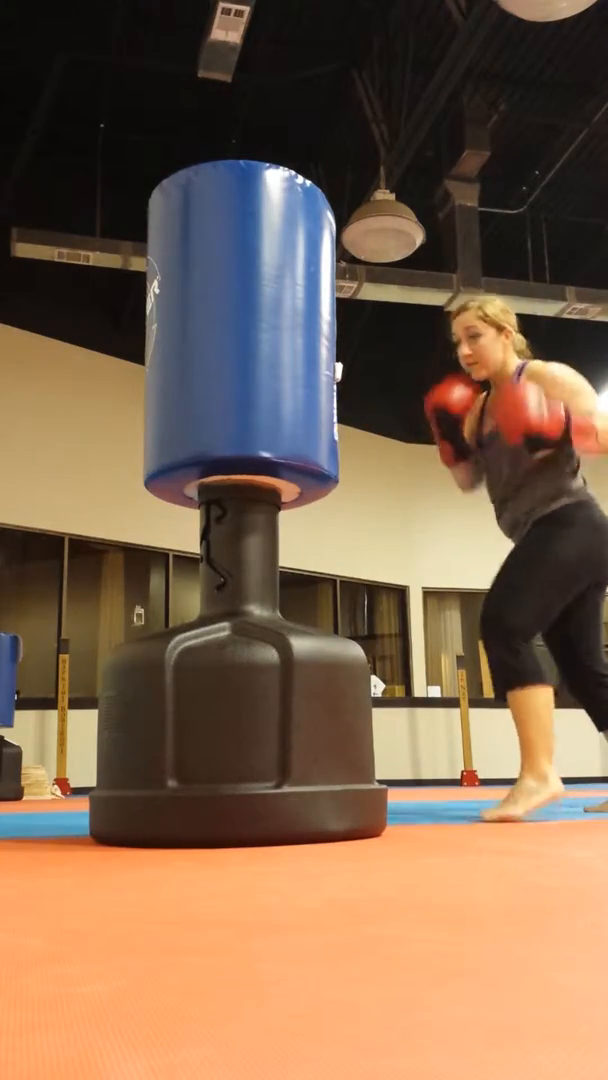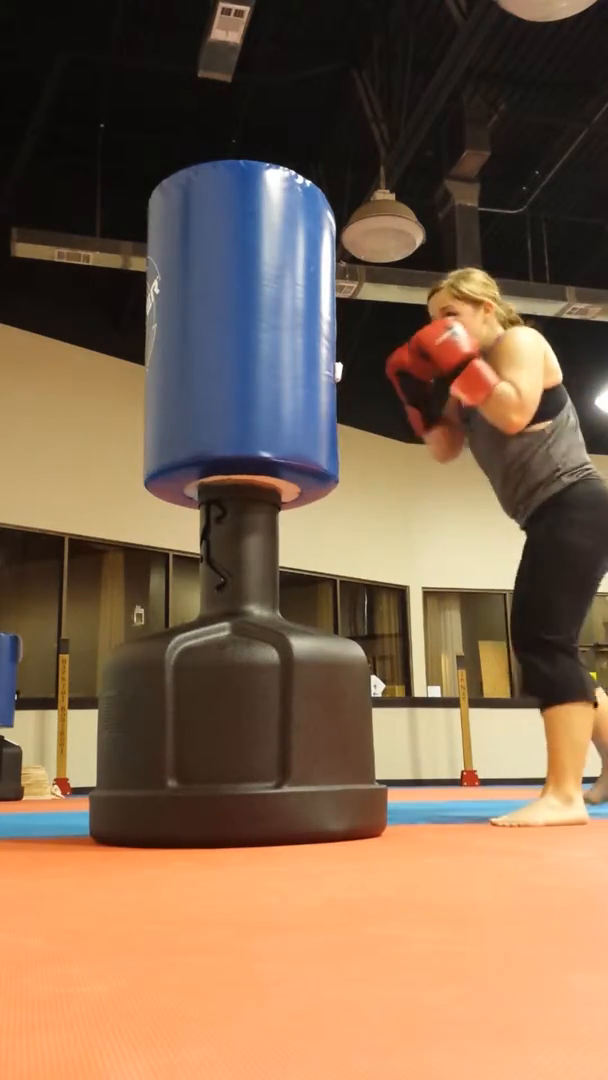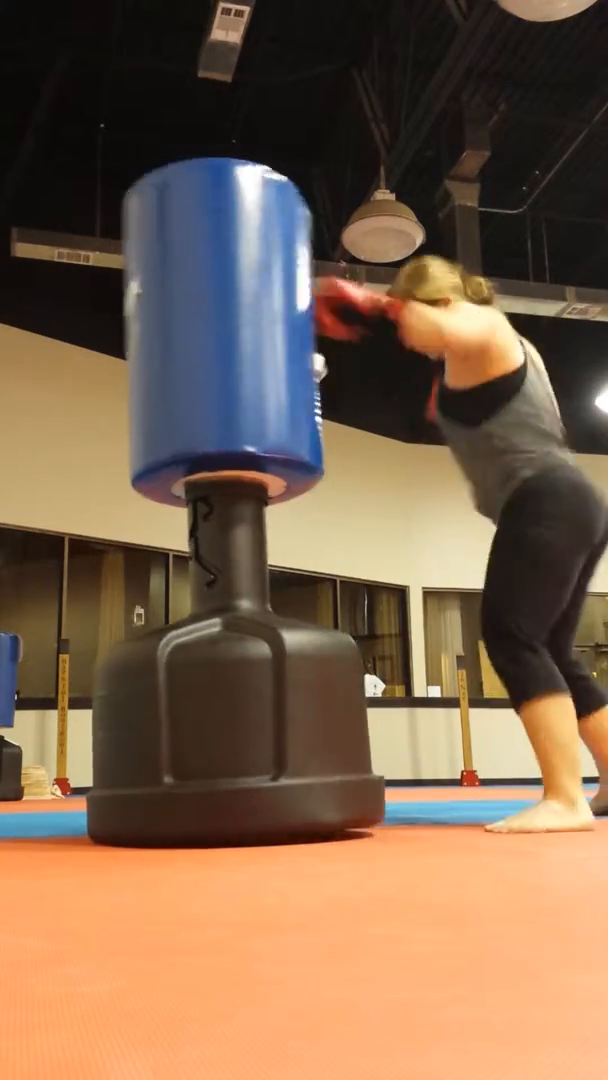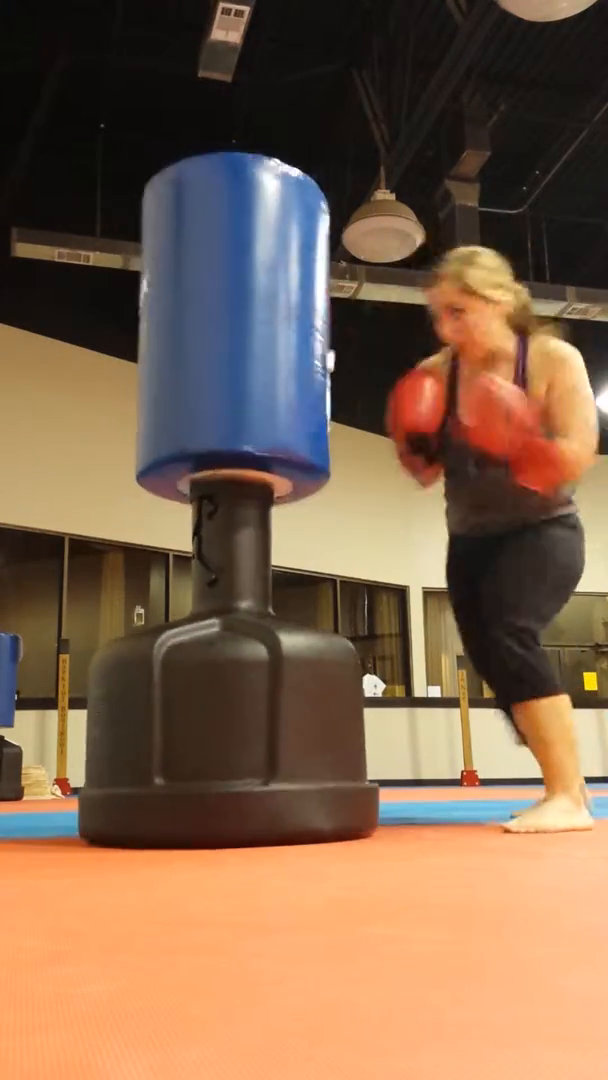
dt=0.4s
person 1, frame 1
left shoulder: (548, 377)
right shoulder: (480, 405)
right elbow: (467, 477)
left wrist: (554, 422)
right wrist: (450, 433)
right hip: (546, 539)
left knee: (503, 628)
left ankle: (538, 773)
person 1, frame 2
left shoulder: (521, 342)
right shoulder: (473, 373)
left elbow: (513, 413)
right elbow: (444, 449)
left wrist: (459, 366)
right wrist: (418, 397)
left knee: (540, 639)
right knee: (553, 648)
left ankle: (562, 794)
person 1, frame 3
left shoulder: (482, 329)
right shoulder: (508, 351)
left elbow: (447, 332)
left wrist: (373, 307)
right wrist: (459, 423)
left hip: (546, 506)
left knee: (514, 641)
right knee: (549, 653)
person 1, frame 4
left shoulder: (557, 363)
right shoulder: (437, 372)
left elbow: (574, 465)
right elbow: (426, 472)
left wrist: (514, 440)
right wrist: (417, 439)
left hip: (544, 533)
right hip: (473, 544)
left knee: (505, 638)
right knee: (505, 674)
left ankle: (569, 798)
right ankle: (562, 787)
